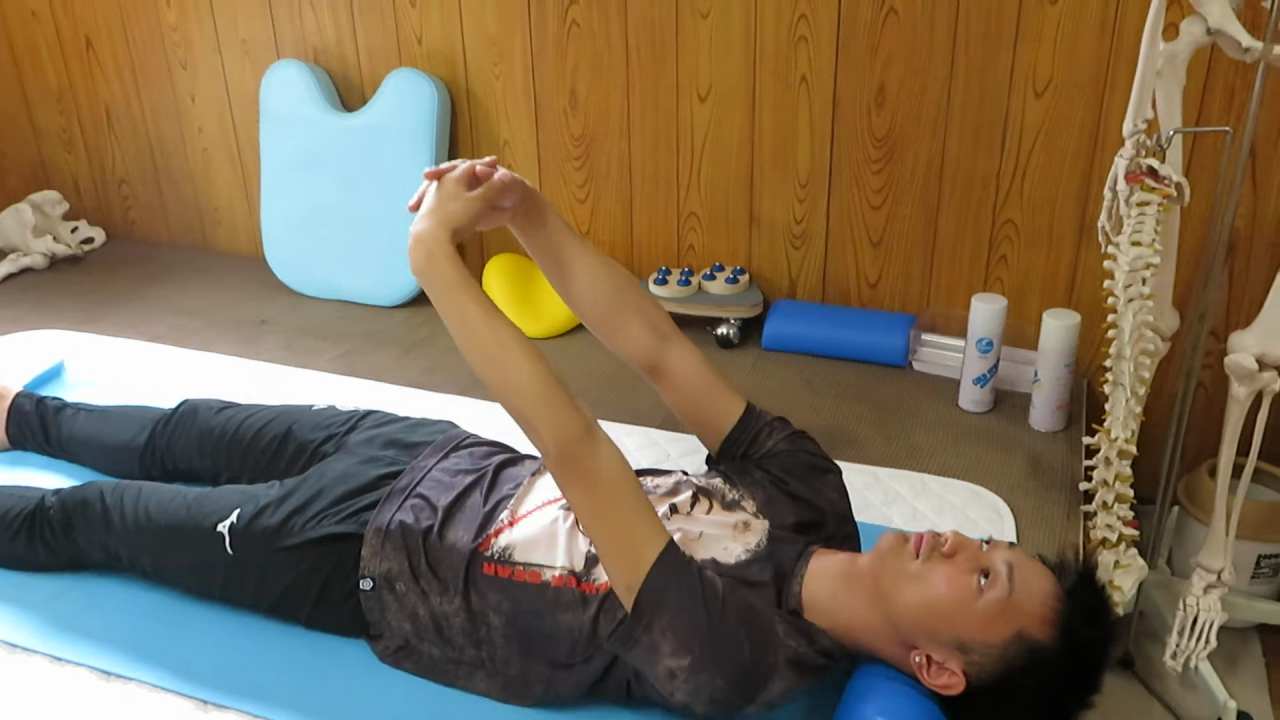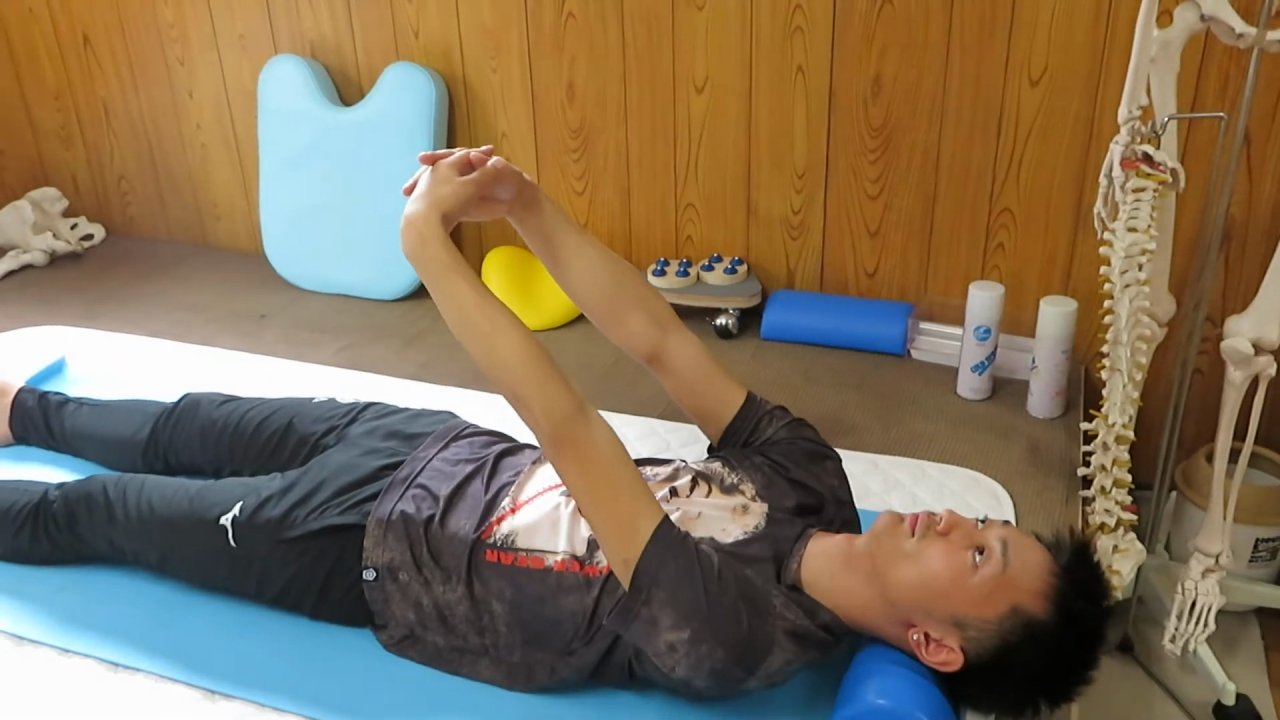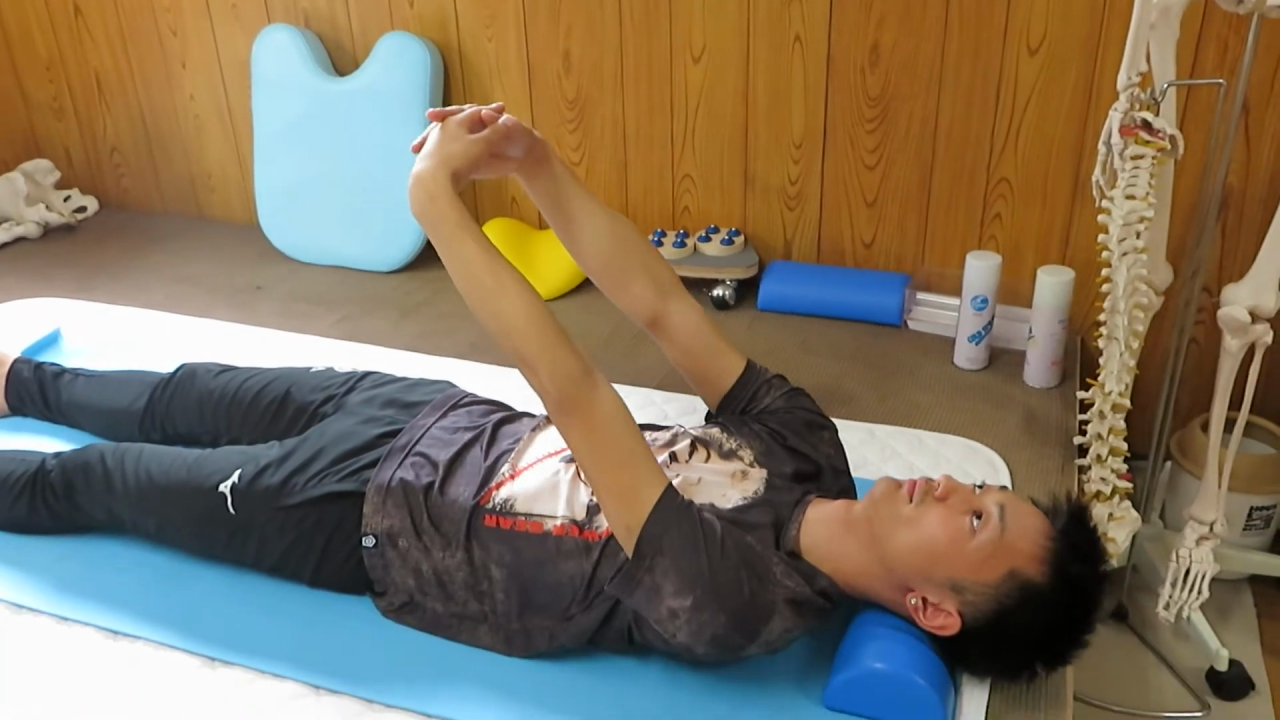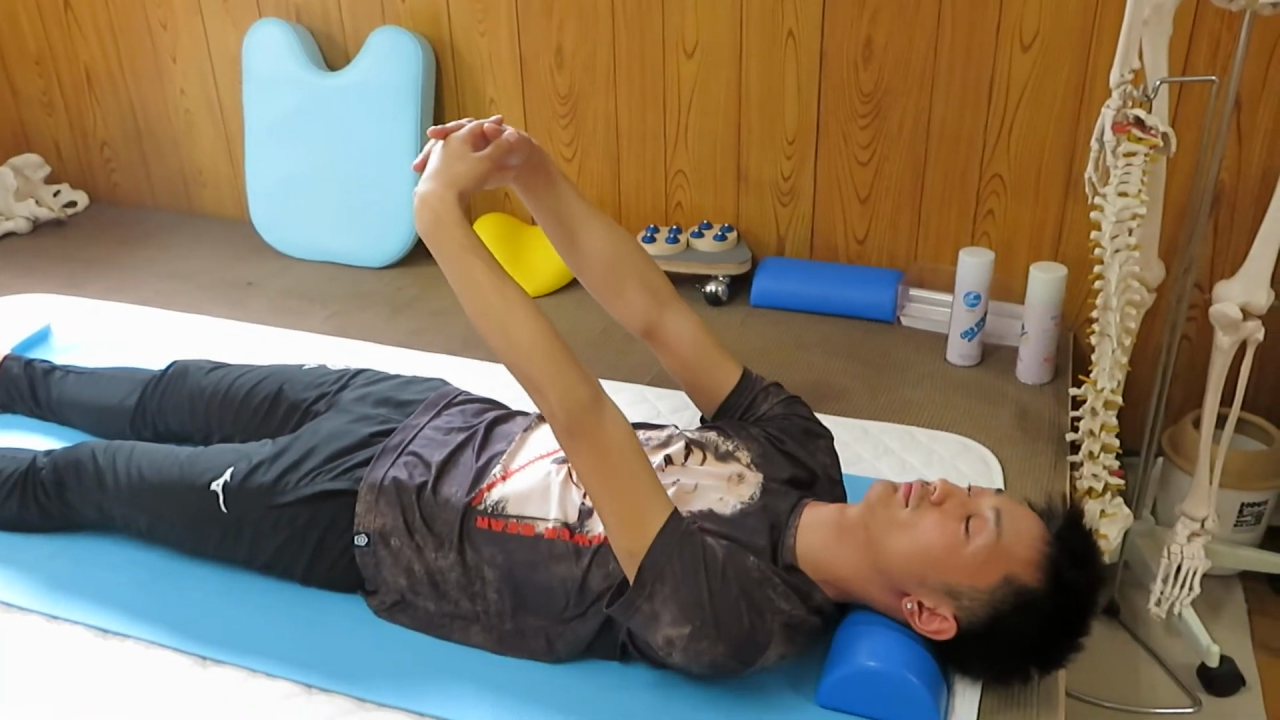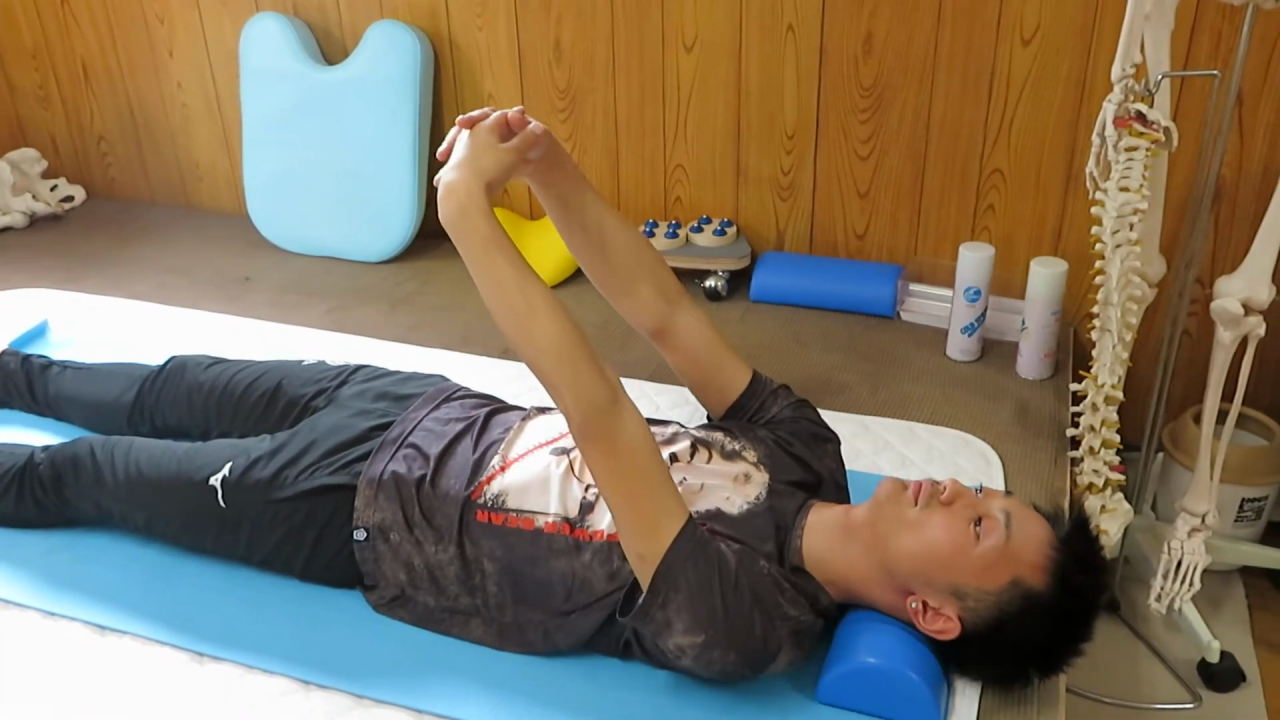
dt=1s
person 1, frame 1
right shoulder: (811, 495)
left elbow: (573, 450)
right elbow: (655, 349)
left wrist: (433, 260)
right wrist: (529, 217)
left hip: (369, 563)
right hip: (440, 463)
left knee: (99, 520)
right knee: (186, 435)
person 1, frame 2
right shoulder: (810, 479)
left elbow: (568, 431)
right elbow: (654, 337)
left wrist: (426, 243)
right wrist: (522, 205)
left hip: (372, 552)
right hip: (441, 454)
left knee: (104, 513)
right knee: (188, 431)
person 1, frame 3
left shoulder: (734, 601)
right shoulder: (806, 447)
left elbow: (573, 395)
right elbow: (660, 305)
left wrist: (435, 199)
right wrist: (533, 163)
left hip: (369, 517)
right hip: (441, 419)
left knee: (97, 482)
right knee: (186, 399)
person 1, frame 4
left shoulder: (735, 616)
right shoulder: (800, 452)
left elbow: (576, 416)
right elbow: (653, 313)
left wrist: (441, 216)
right wrist: (530, 172)
left hip: (363, 516)
right hip: (431, 420)
left knee: (91, 479)
right knee: (177, 396)
person 1, frame 5
left shoulder: (740, 620)
right shoulder: (804, 451)
left elbow: (598, 417)
right elbow: (660, 309)
left wrist: (466, 209)
right wrist: (545, 162)
left hip: (362, 510)
right hip: (428, 415)
left knee: (91, 474)
right knee: (169, 393)
